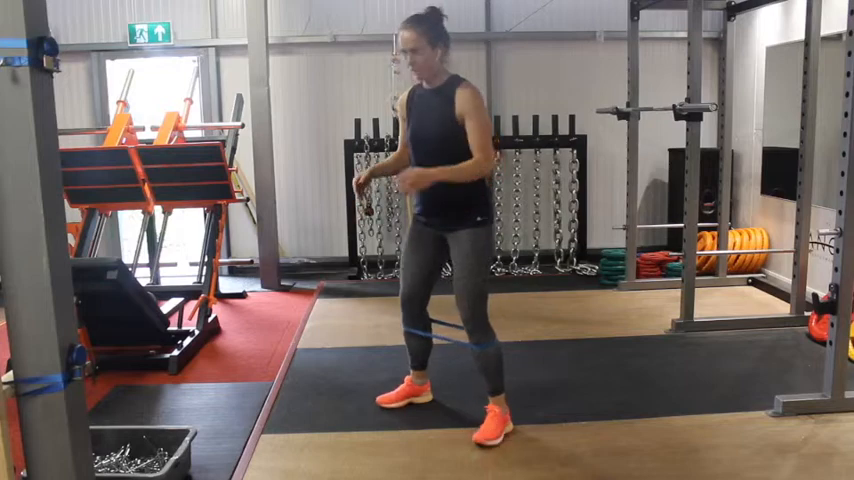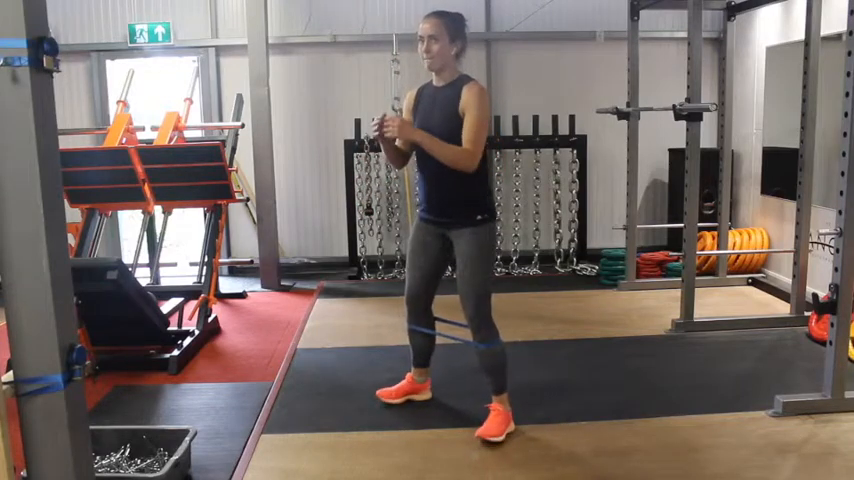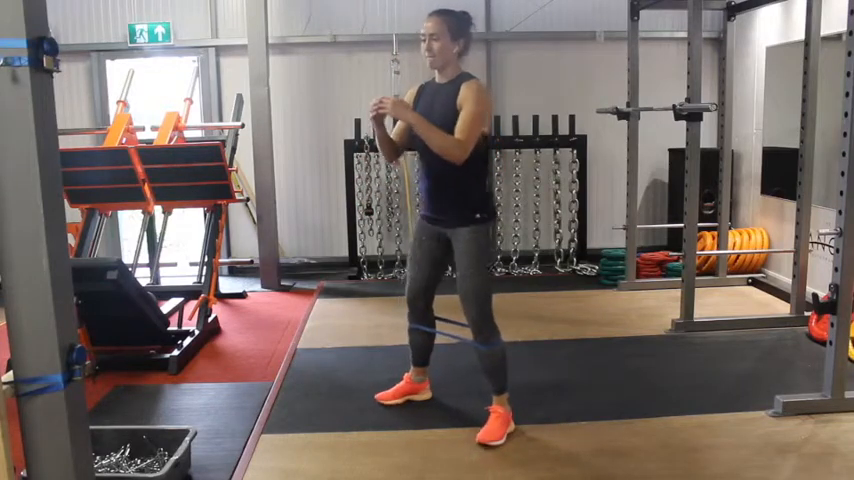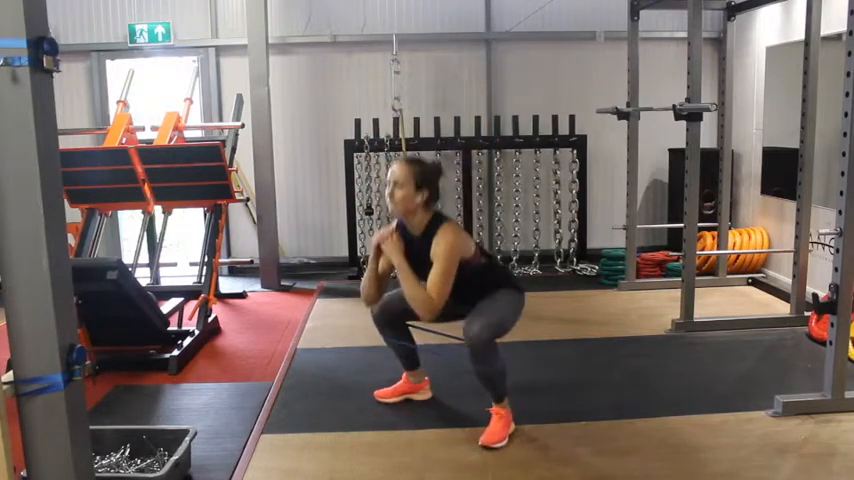
dt=0.7s
person 1, frame 1
left shoulder: (465, 96)
right shoulder: (408, 100)
left elbow: (484, 163)
left wrist: (433, 176)
right wrist: (375, 171)
left hip: (469, 222)
right hip: (427, 220)
left knee: (472, 313)
right knee: (410, 299)
left ankle: (499, 409)
right ankle: (417, 383)
person 1, frame 2
left shoulder: (471, 93)
right shoulder: (415, 96)
left elbow: (469, 159)
right elbow: (401, 160)
left wrist: (415, 134)
right wrist: (387, 139)
left hip: (471, 221)
right hip: (429, 218)
left knee: (476, 312)
right knee: (415, 298)
left ankle: (501, 408)
right ankle: (418, 380)
person 1, frame 3
left shoulder: (472, 90)
right shoulder: (419, 93)
left elbow: (458, 152)
right elbow: (392, 154)
left wrist: (410, 117)
right wrist: (379, 123)
left hip: (472, 221)
right hip: (432, 218)
left knee: (477, 313)
right knee: (416, 297)
left ankle: (502, 408)
right ankle: (418, 380)
person 1, frame 4
left shoulder: (446, 237)
right shoulder: (398, 230)
left elbow: (428, 310)
right elbow: (369, 299)
left wrist: (396, 256)
right wrist: (375, 254)
left hip: (500, 294)
right hip: (457, 297)
left knee: (476, 334)
right knee: (383, 313)
left ankle: (502, 411)
right ankle: (416, 380)
